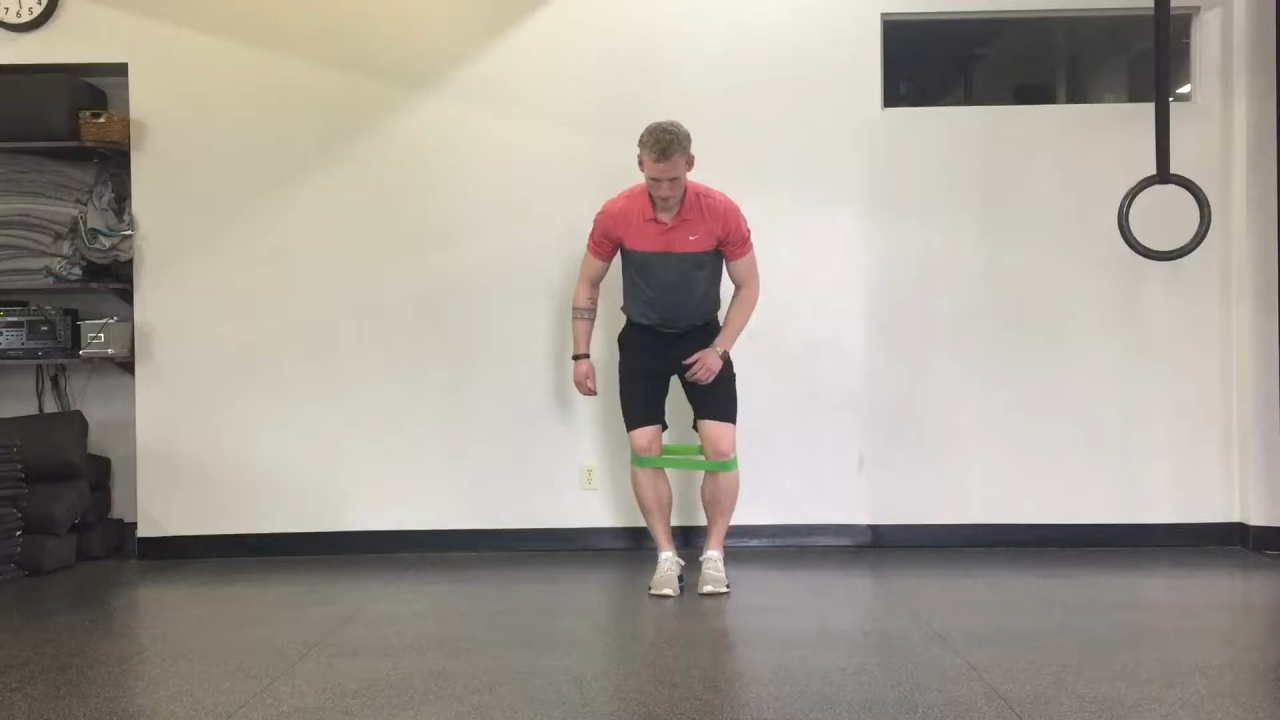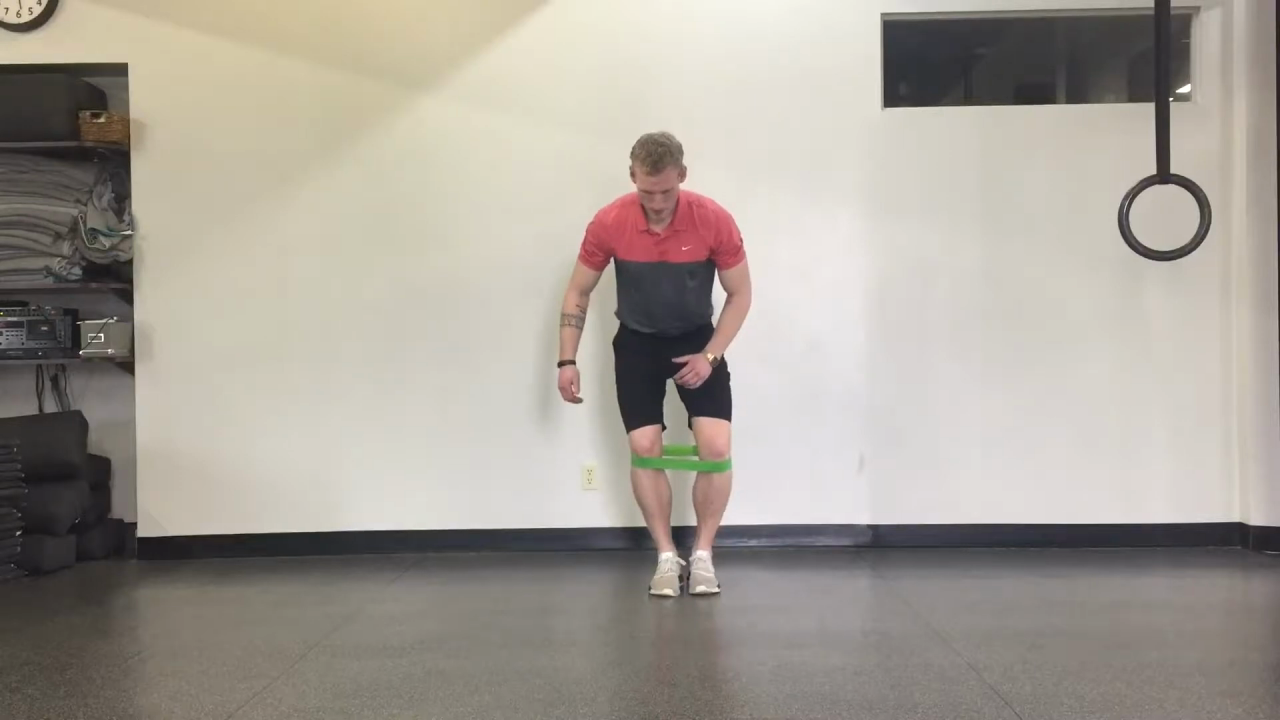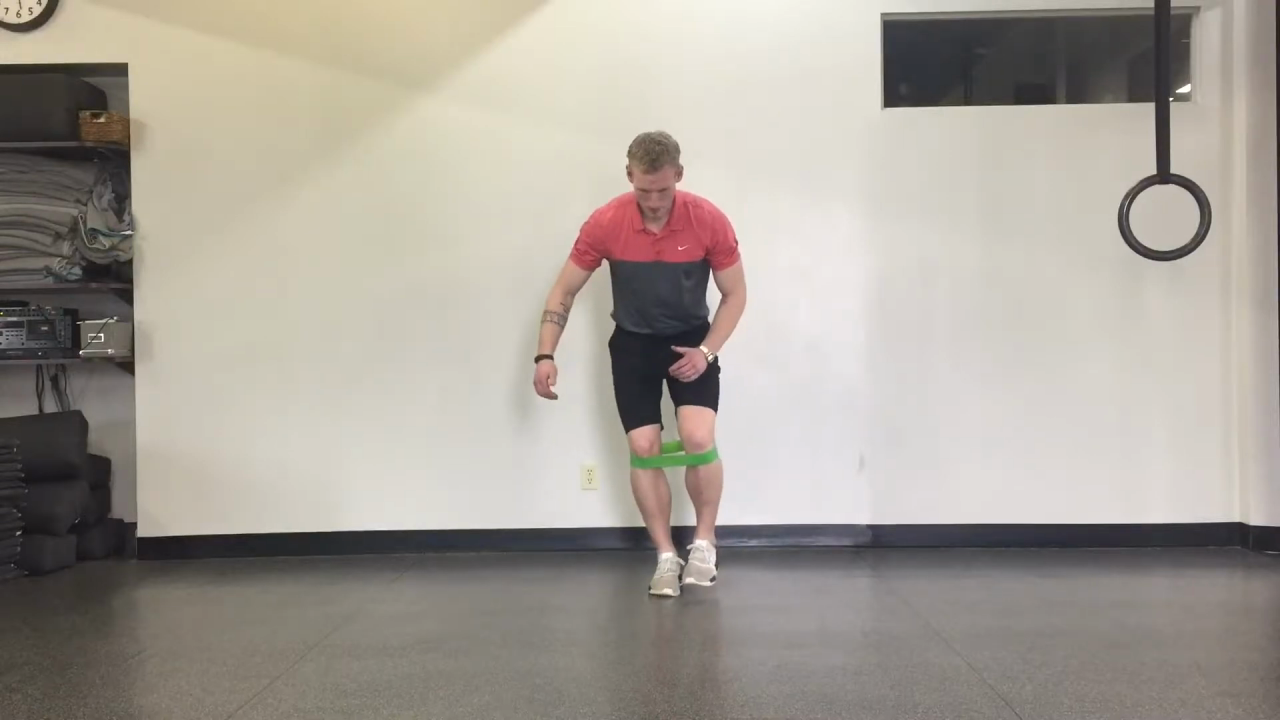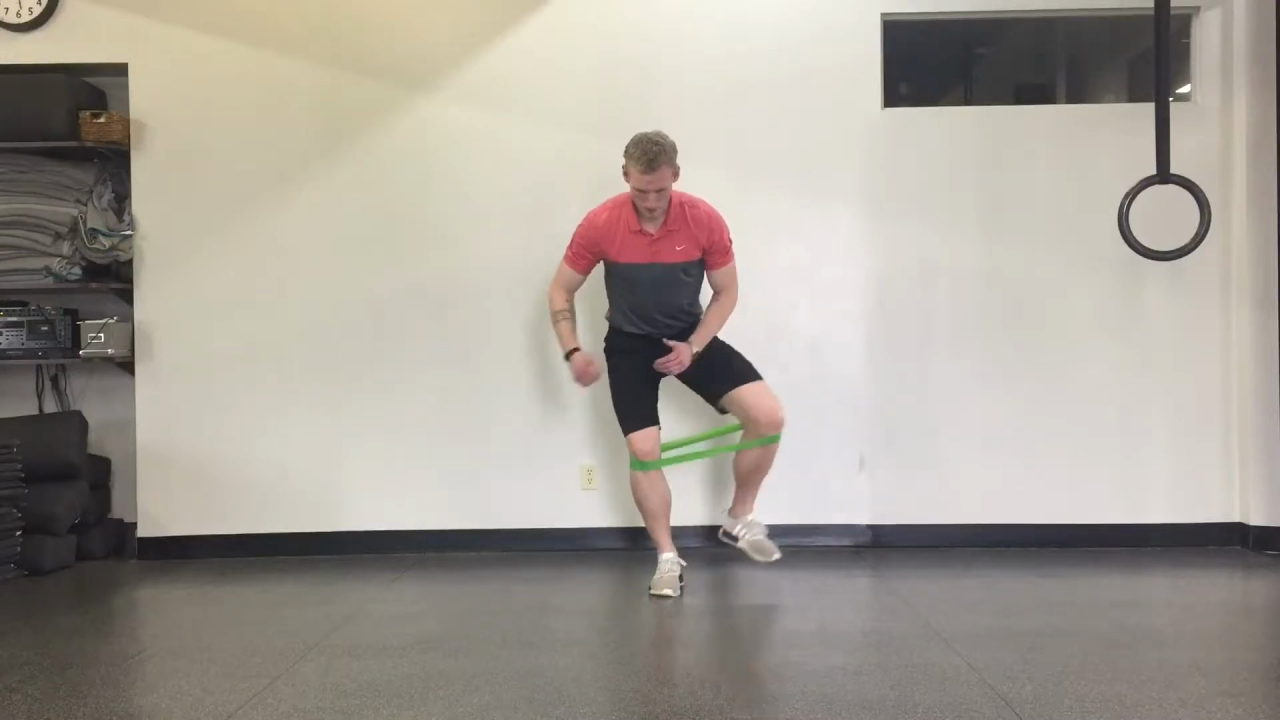
dt=0.5s
person 1, frame 1
left shoulder: (722, 213)
right shoulder: (615, 215)
left elbow: (747, 285)
right elbow: (588, 284)
left wrist: (719, 349)
right wrist: (581, 355)
left hip: (702, 338)
right hip: (642, 340)
left knee: (721, 447)
right knee: (644, 447)
left ankle: (713, 554)
right ankle: (666, 557)
person 1, frame 2
left shoulder: (714, 221)
right shoulder: (608, 224)
left elbow: (740, 295)
right elbow: (578, 292)
left wrist: (711, 355)
right wrist: (567, 361)
left hip: (696, 340)
right hip: (636, 342)
left knee: (716, 447)
right knee: (644, 447)
left ankle: (703, 554)
right ankle: (666, 557)
person 1, frame 3
left shoulder: (710, 221)
right shoulder: (604, 224)
left elbow: (735, 294)
right elbow: (564, 291)
left wrist: (707, 351)
right wrist: (545, 355)
left hip: (691, 339)
right hip: (633, 343)
left knee: (698, 439)
right knee: (643, 448)
left ankle: (703, 542)
right ankle: (666, 557)
person 1, frame 4
left shoulder: (706, 220)
right shoulder: (598, 225)
left elbow: (727, 293)
right elbow: (560, 292)
left wrist: (693, 348)
right wrist: (573, 352)
left hip: (688, 336)
right hip: (628, 344)
left knee: (768, 416)
right knee: (644, 451)
left ankle: (740, 518)
right ankle: (667, 558)
